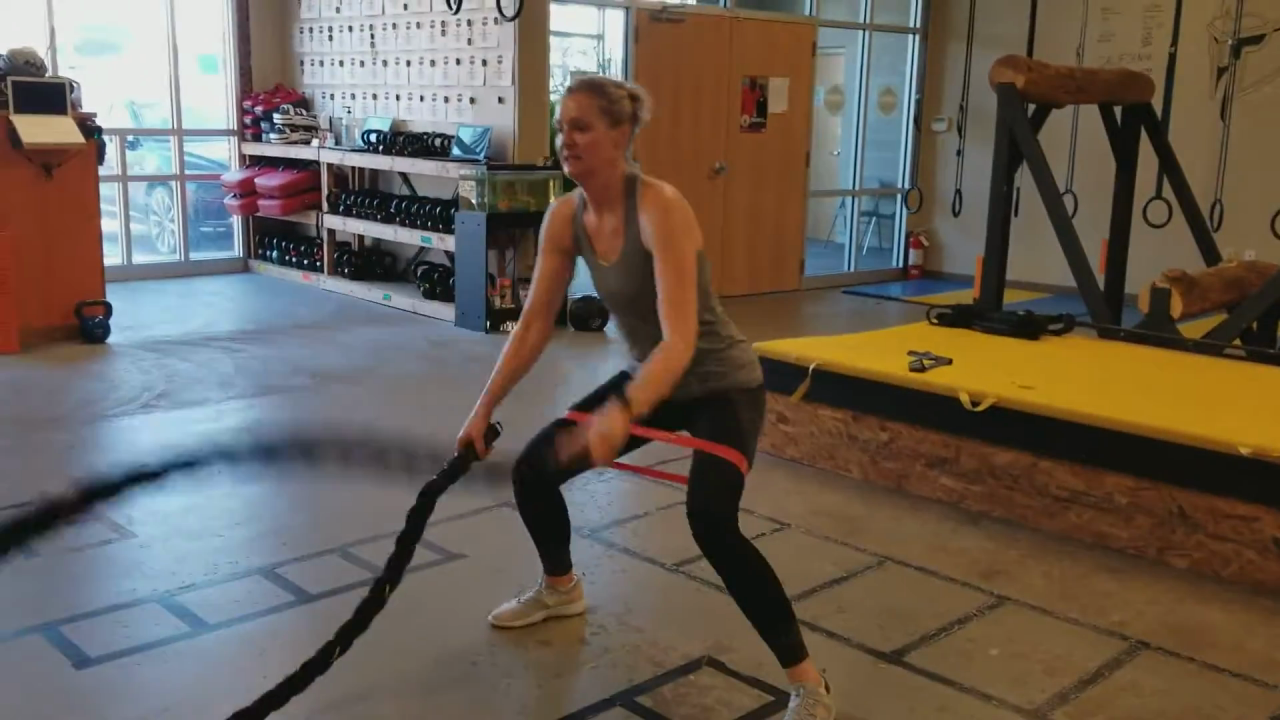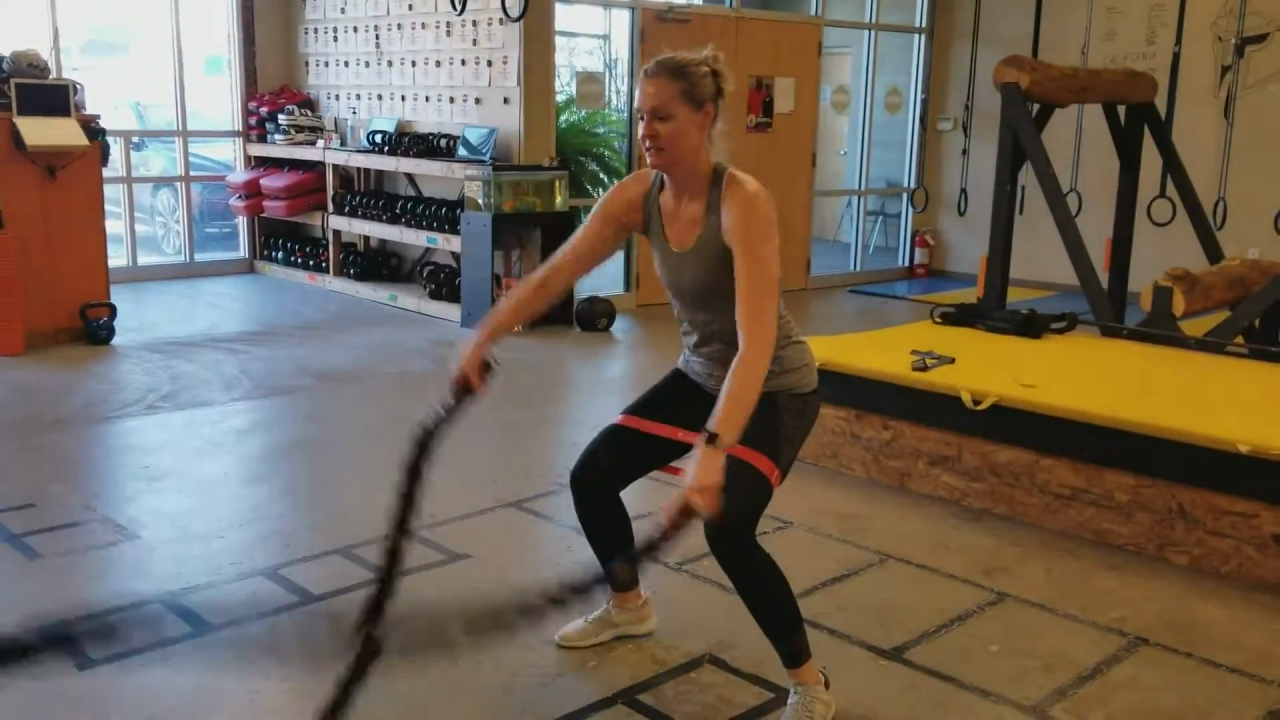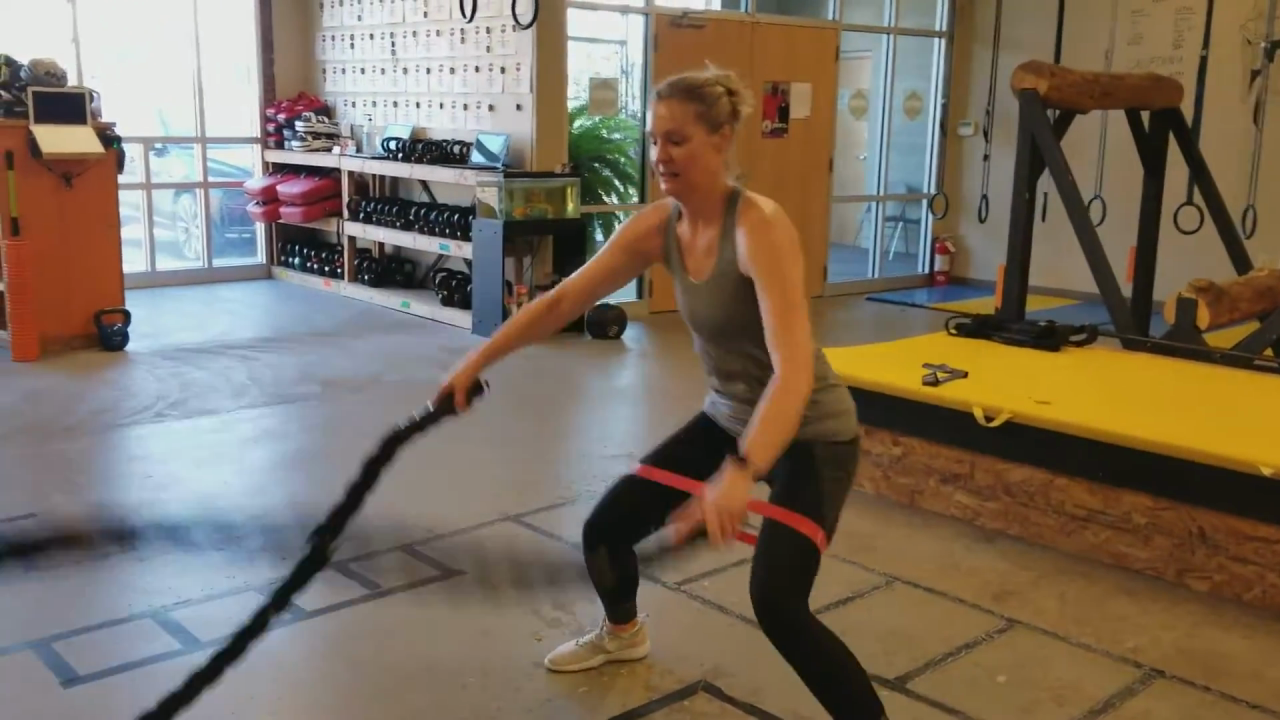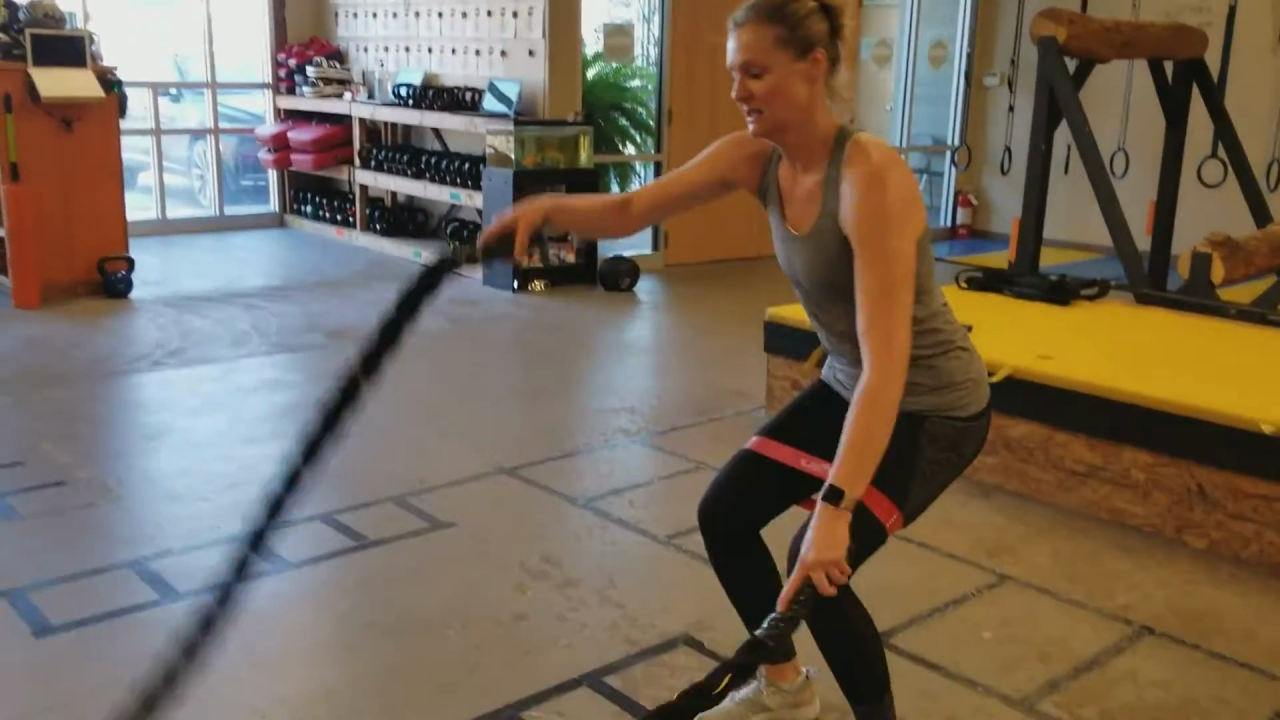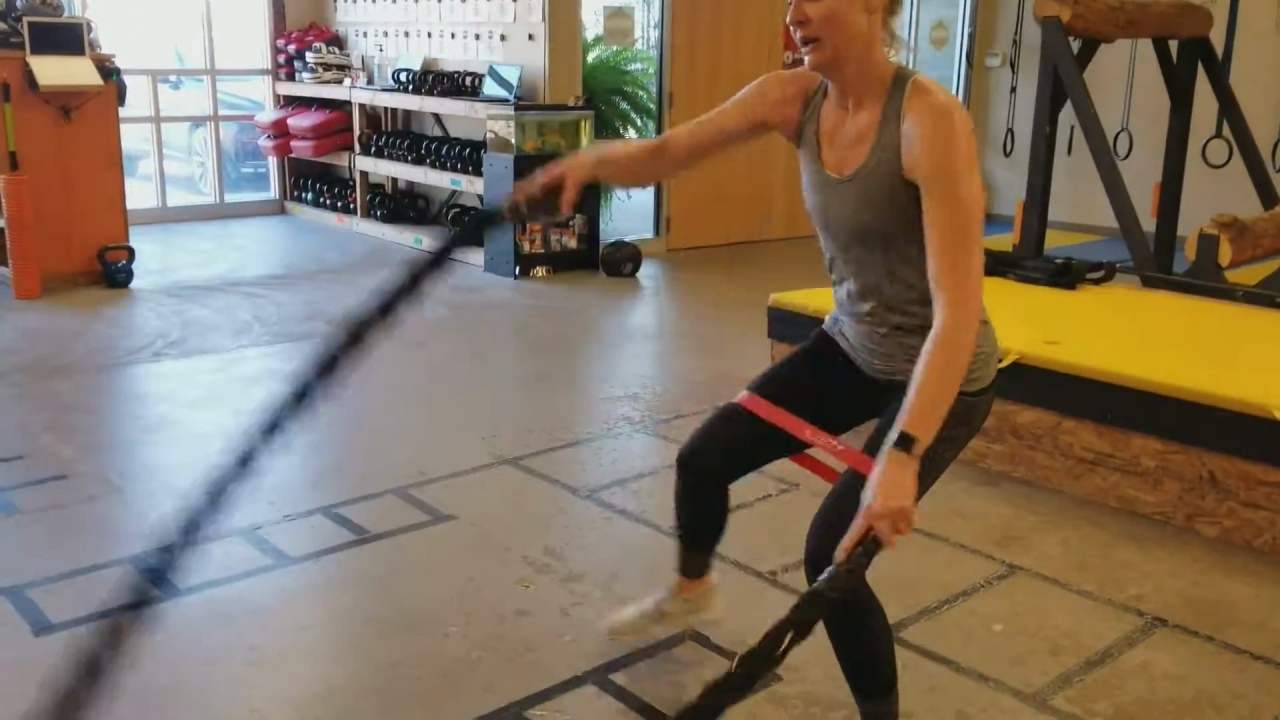
dt=0.7s
person 1, frame 1
left shoulder: (660, 208)
right shoulder: (565, 216)
left elbow: (679, 340)
right elbow: (534, 324)
left wrist: (622, 414)
right wrist: (482, 410)
left hip: (722, 384)
right hip: (646, 377)
left knee: (711, 524)
right knee: (532, 468)
right ankle: (561, 589)
person 1, frame 2
left shoulder: (744, 201)
right shoulder: (636, 195)
left elbow: (756, 341)
right elbow: (552, 274)
left wrist: (713, 450)
right wrist: (483, 338)
left hip: (776, 386)
right hip: (700, 374)
left knee: (727, 526)
right knee: (591, 474)
right ankle: (628, 605)
person 1, frame 3
left shoulder: (759, 227)
right shoulder: (660, 225)
left elbow: (793, 369)
right elbow: (563, 301)
left wrist: (739, 474)
right wrist: (475, 361)
left hip: (812, 435)
right hip: (729, 419)
left knee: (776, 605)
right knee: (607, 527)
right ankle: (623, 633)
person 1, frame 4
left shoulder: (873, 176)
right shoulder: (753, 157)
left elbow: (887, 365)
right elbow: (631, 210)
left wrist: (836, 508)
right wrist: (548, 206)
left hip: (934, 404)
right hip: (846, 385)
left knee: (820, 569)
right knee: (722, 513)
person 1, frame 5
left shoulder: (933, 117)
right shoulder: (794, 96)
left elbow: (958, 306)
right elbow: (669, 152)
left wrist: (903, 454)
right wrist: (593, 161)
left hip: (941, 373)
right hip: (851, 343)
left knee: (831, 555)
right knee: (706, 455)
right ankle: (691, 590)
